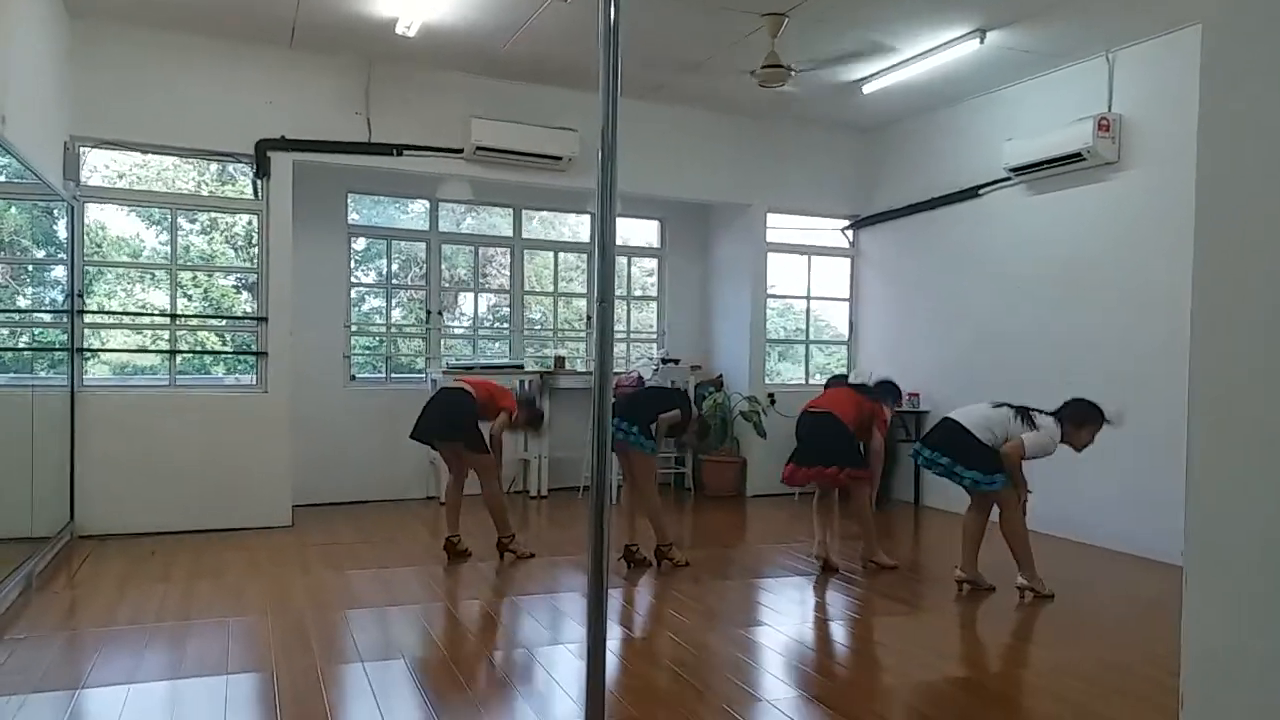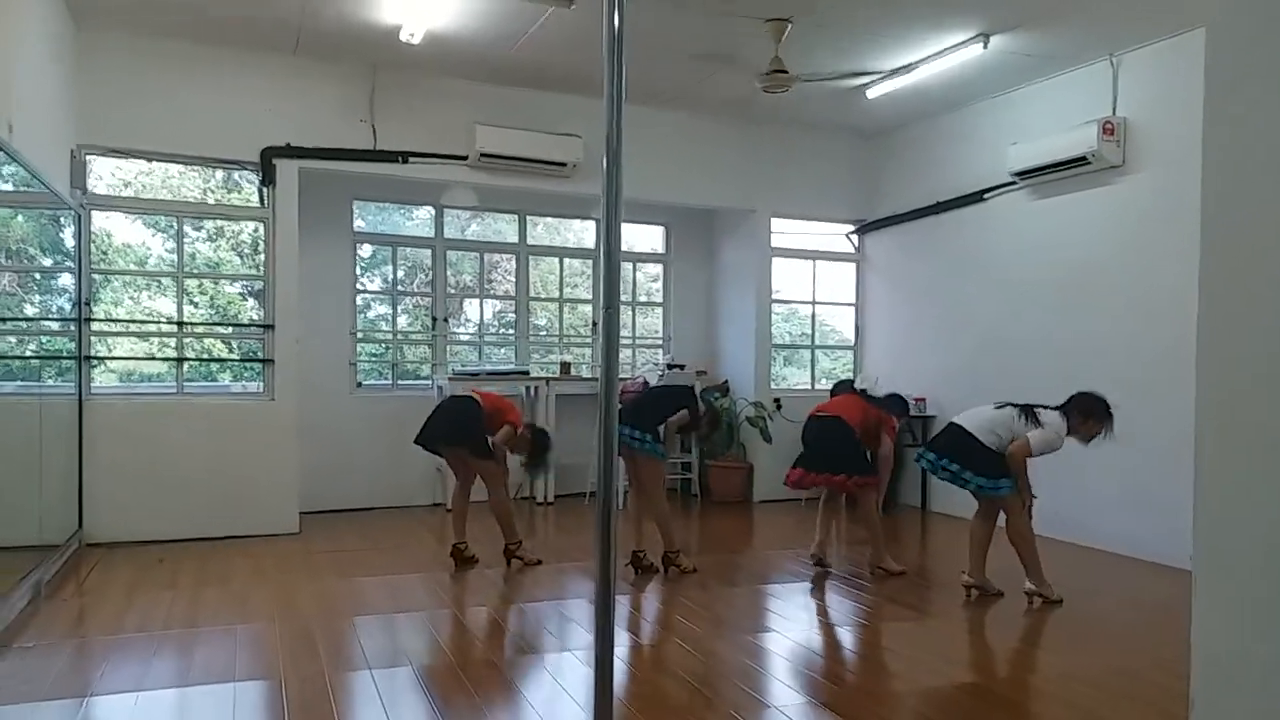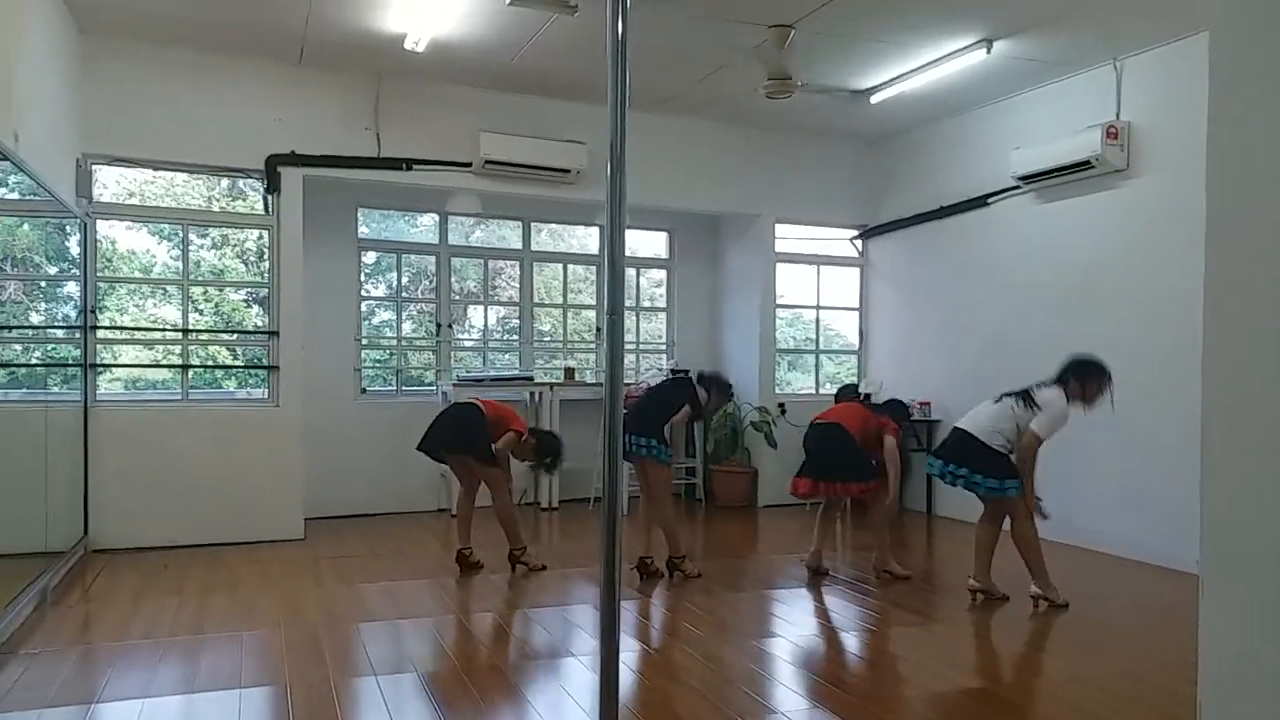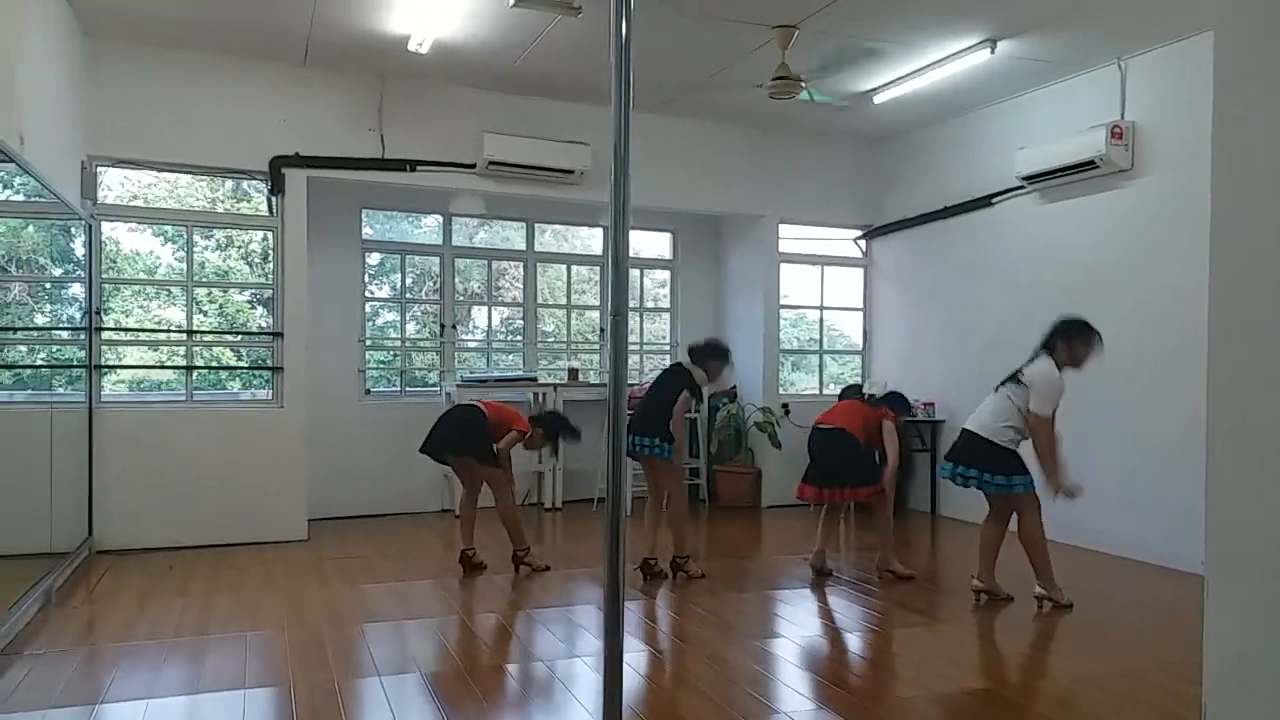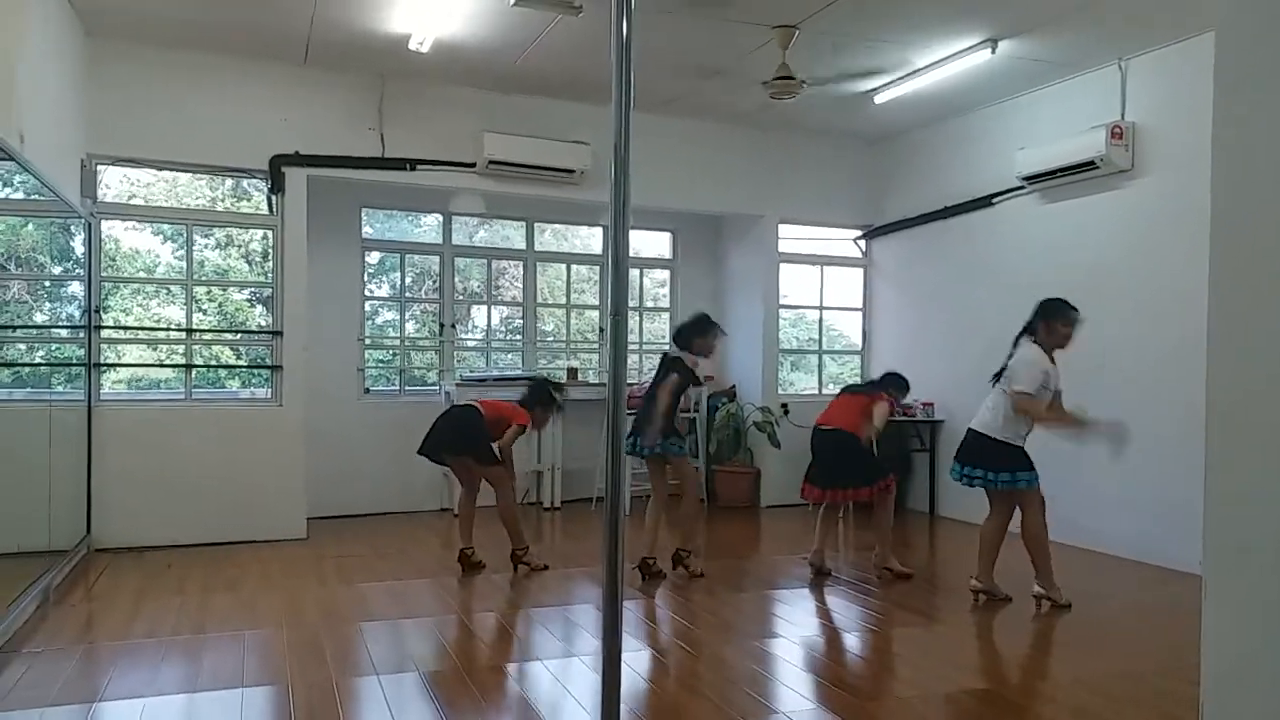
dt=0.1s
person 1, frame 1
left shoulder: (1042, 422)
right shoulder: (1050, 437)
right elbow: (1010, 453)
right wrist: (1019, 488)
left hip: (947, 432)
right hip: (966, 440)
left knee: (983, 500)
right knee: (1010, 503)
left ankle: (967, 569)
right ankle: (1029, 576)
person 1, frame 2
left shoulder: (1047, 417)
right shoulder: (1056, 431)
left elbow: (1016, 453)
right elbow: (1015, 454)
left wrist: (1022, 489)
right wrist: (1023, 492)
left hip: (956, 437)
right hip: (971, 446)
left knee: (990, 505)
right knee: (1017, 511)
left ankle: (974, 574)
right ankle: (1037, 582)
person 1, frame 3
left shoulder: (1047, 395)
right shoulder: (1059, 407)
left elbow: (1024, 445)
right elbow: (1026, 447)
left wrist: (1027, 492)
right wrist: (1028, 494)
left hip: (964, 439)
right hip: (978, 446)
left knee: (996, 508)
right knee: (1021, 513)
left ankle: (981, 579)
right ankle: (1043, 585)
person 1, frame 4
left shoulder: (1043, 370)
right shoulder: (1051, 376)
left elbow: (1045, 430)
right elbow: (1038, 429)
left wrist: (1058, 475)
right wrist: (1053, 478)
left hip: (977, 441)
right hip: (989, 446)
left knee: (1000, 508)
right knee: (1029, 509)
left ankle: (983, 579)
right ankle: (1047, 586)
person 1, frame 5
left shoulder: (1045, 362)
right shoulder: (1031, 358)
left elbow: (1056, 411)
right elbow: (1023, 407)
left wrist: (1093, 425)
right wrist: (1086, 424)
left hip: (987, 441)
right hip: (994, 442)
left knee: (1002, 508)
right knee: (1033, 506)
left ankle: (983, 578)
right ankle: (1046, 583)
person 2, frame 1
left shoulder: (673, 399)
right shoulder: (687, 413)
right elbow: (663, 419)
right wrist: (654, 454)
left hip: (617, 417)
right hip: (633, 423)
left knee: (631, 484)
right knee: (648, 490)
left ankle: (631, 547)
right ankle: (665, 546)
person 2, frame 2
left shoulder: (679, 395)
right shoulder: (696, 410)
right elbow: (671, 424)
right wrist: (662, 462)
left hip: (625, 422)
right hip: (641, 428)
left knee: (639, 491)
right knee: (655, 494)
left ankle: (639, 554)
right ankle: (672, 553)
person 2, frame 3
left shoulder: (683, 385)
right shoulder: (699, 398)
left elbow: (639, 397)
right elbow: (675, 422)
right wrist: (669, 464)
left hip: (631, 429)
right hip: (648, 433)
left knee: (649, 496)
right knee: (662, 500)
left ankle: (646, 559)
right ankle: (677, 557)
person 2, frame 4
left shoulder: (679, 370)
right shoulder: (696, 378)
right elbow: (678, 413)
right wrist: (679, 454)
left hip: (639, 430)
right hip: (654, 432)
left knee: (656, 496)
right knee: (677, 496)
left ankle: (650, 560)
right ankle: (681, 558)
person 2, frame 5
left shoulder: (675, 356)
right shoulder: (686, 363)
right elbow: (665, 391)
right wrist: (657, 429)
left hip: (642, 428)
right hip: (655, 431)
left knee: (659, 494)
right knee: (692, 488)
left ankle: (649, 559)
right ankle: (683, 552)
person 3, frame 1
left shoulder: (844, 392)
right shoulder: (881, 409)
right elbow: (876, 451)
right wrist: (872, 489)
left hip: (806, 422)
right hip: (833, 428)
left knee: (825, 487)
right knee: (858, 486)
left ankle: (821, 545)
right ankle: (871, 550)
person 3, frame 2
left shoulder: (861, 403)
right shoulder: (887, 419)
right elbow: (885, 457)
right wrist: (879, 494)
left hip: (813, 427)
right hip: (838, 430)
left knee: (833, 490)
right knee: (867, 491)
left ankle: (819, 547)
right ankle: (879, 555)
person 3, frame 3
left shoulder: (861, 411)
right shoulder: (887, 424)
right elbow: (891, 458)
right wrist: (892, 497)
left hip: (814, 435)
right hip: (838, 438)
left knee: (833, 498)
right knee: (876, 495)
left ankle: (815, 556)
right ankle: (884, 559)
person 3, frame 4
left shoulder: (855, 403)
right shoulder: (887, 415)
right elbow: (891, 441)
right wrist: (891, 470)
left hip: (818, 438)
right hip: (842, 440)
left knee: (835, 501)
right knee: (882, 494)
left ankle: (818, 556)
right ankle: (887, 560)
person 3, frame 5
left shoulder: (854, 394)
right shoulder: (883, 400)
right elbow: (879, 415)
right wrist: (874, 428)
left hip: (821, 437)
right hip: (844, 439)
left knee: (833, 498)
right knee: (885, 491)
left ankle: (817, 554)
right ankle: (884, 557)
person 4, frame 1
left shoulder: (497, 394)
right shoulder: (510, 402)
right elbow: (495, 432)
right wrist: (497, 464)
left hip: (437, 409)
right hip: (457, 414)
left knee: (458, 472)
right knee: (487, 476)
left ankle: (452, 539)
right ankle: (507, 539)
person 4, frame 2
left shoulder: (503, 411)
right shoulder: (515, 419)
right elbow: (497, 442)
right wrist: (502, 472)
left hip: (443, 415)
right hip: (463, 417)
left knee: (464, 480)
right knee: (495, 482)
left ankle: (460, 546)
right ankle: (513, 545)
person 4, frame 3
left shoulder: (506, 420)
right shoulder: (519, 427)
right elbow: (500, 448)
right wrist: (506, 478)
left hip: (446, 422)
right hip: (467, 424)
left knee: (468, 486)
right knee: (499, 488)
left ankle: (465, 552)
right ankle: (518, 551)
person 4, frame 4
left shoulder: (511, 418)
right shoulder: (525, 426)
right elbow: (502, 447)
right wrist: (508, 482)
left hip: (449, 426)
right hip: (469, 428)
left knee: (472, 487)
right knee: (502, 490)
left ankle: (468, 553)
right ankle: (522, 552)
person 4, frame 5
left shoulder: (508, 411)
right shoulder: (523, 416)
right elbow: (504, 444)
right wrist: (510, 479)
left hip: (446, 425)
right hip: (466, 426)
left knee: (470, 486)
right knee: (502, 486)
left ankle: (467, 552)
right ankle: (520, 550)
